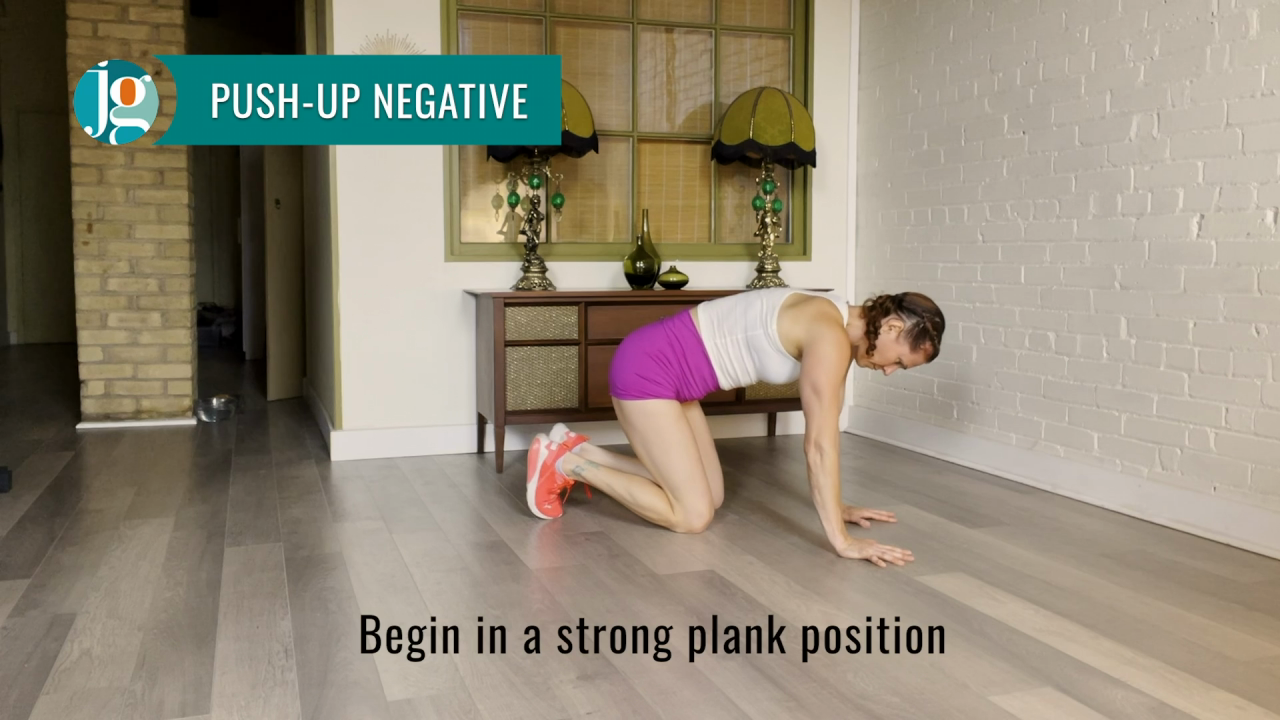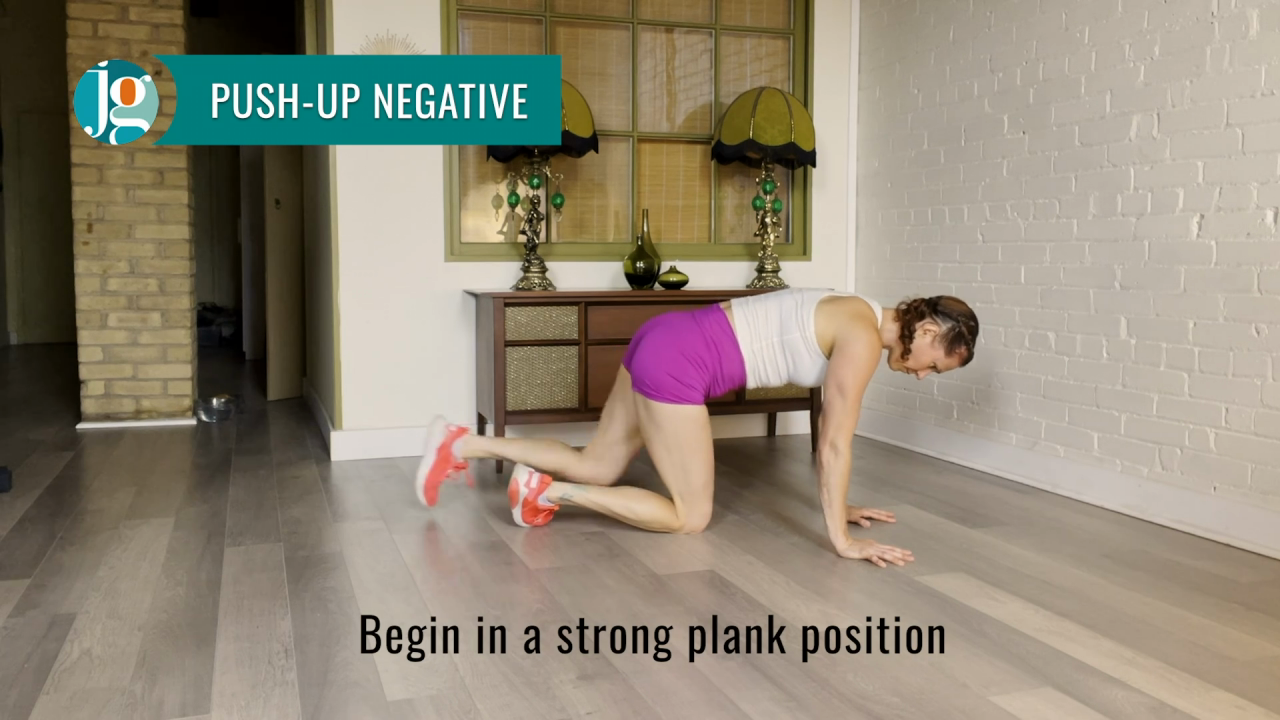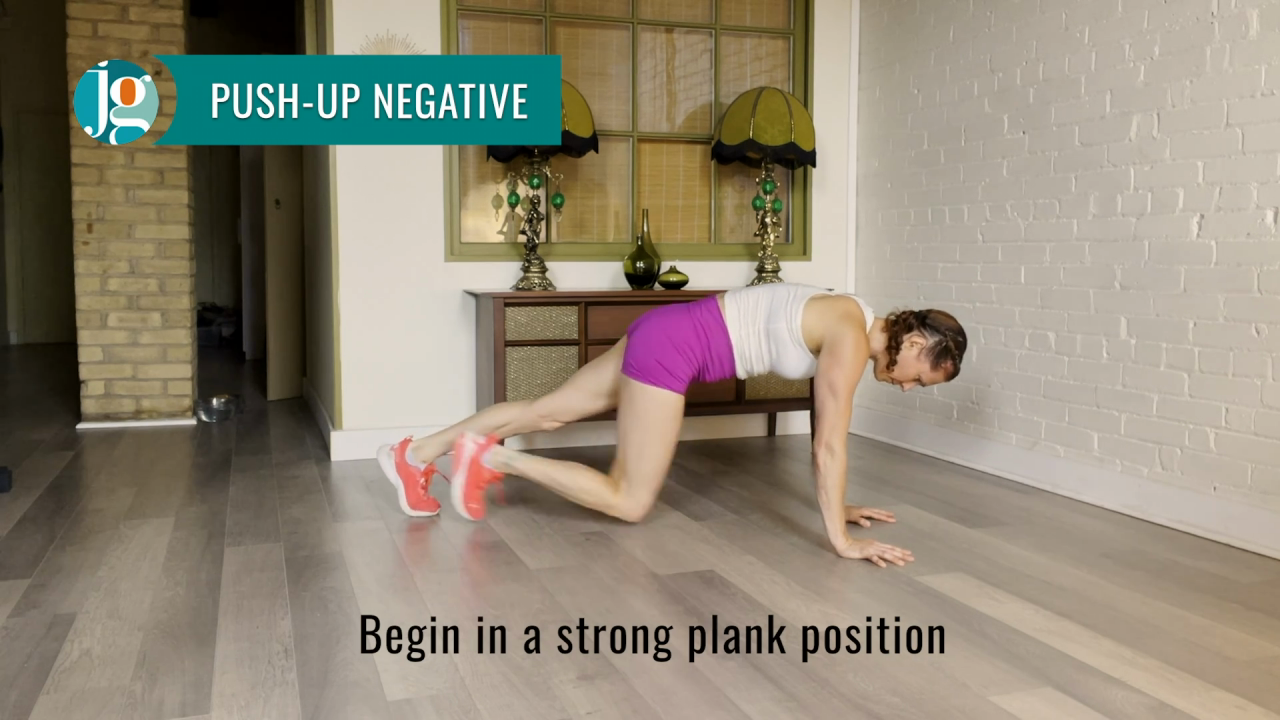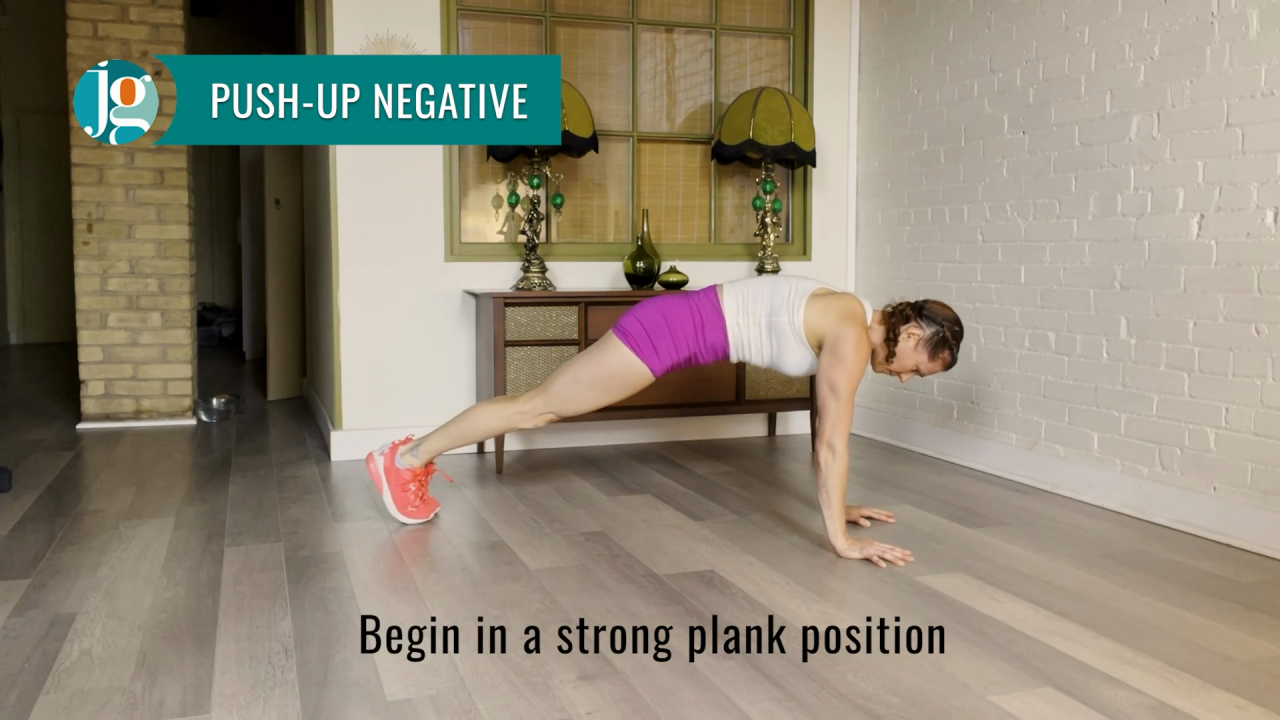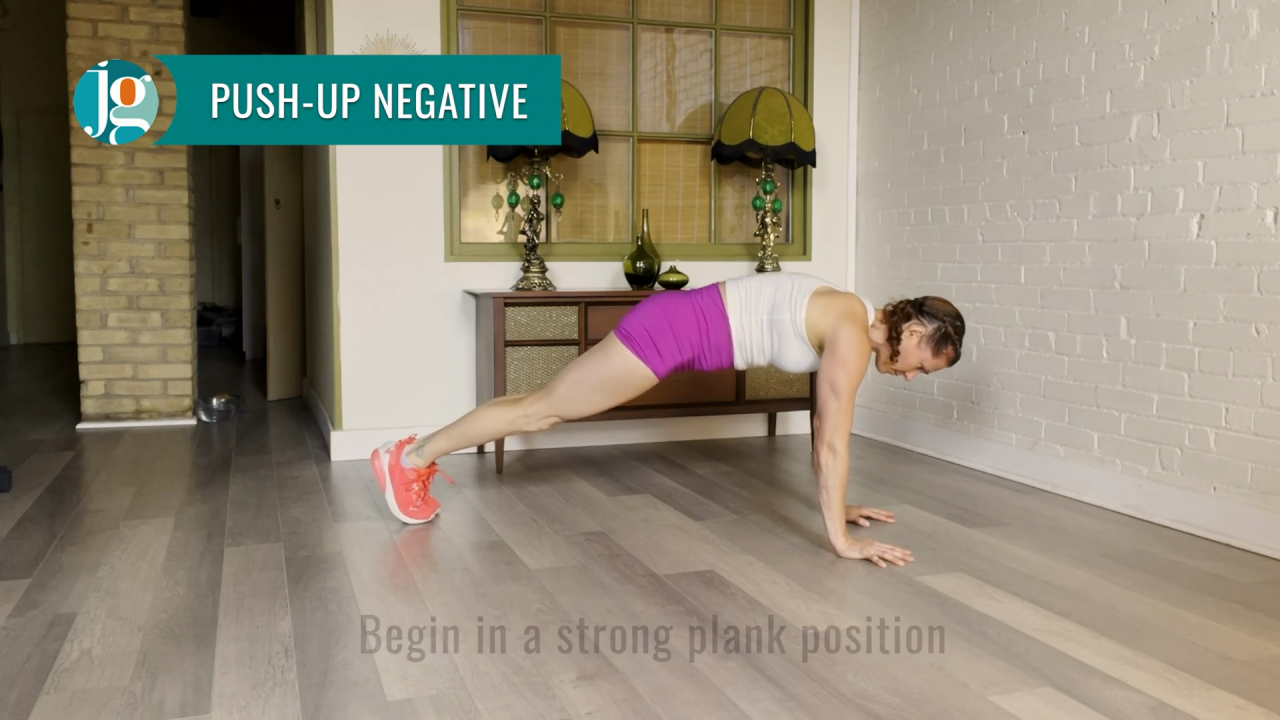
dt=1s
person 1, frame 1
left shoulder: (843, 328)
right shoulder: (830, 335)
left elbow: (827, 429)
right elbow: (820, 444)
left wrist: (837, 506)
right wrist: (842, 540)
left hip: (663, 367)
right hip: (644, 369)
left knee: (709, 497)
right knee: (693, 516)
left ankle: (578, 450)
right ankle: (565, 464)
person 1, frame 2
left shoulder: (854, 322)
right shoulder: (865, 336)
left elbow: (831, 429)
right elbow: (835, 445)
left wrist: (840, 506)
right wrist: (841, 539)
left hip: (668, 341)
right hip: (677, 364)
left knee: (598, 472)
right knee: (690, 517)
left ankle: (461, 444)
right ankle: (548, 492)
person 1, frame 3
left shoulder: (854, 328)
right shoulder: (851, 336)
left elbow: (826, 433)
right elbow: (830, 443)
left wrist: (838, 506)
right wrist: (841, 538)
left hip: (666, 336)
right hip: (671, 346)
left knee: (547, 413)
right knee: (630, 504)
left ankle: (415, 453)
right ankle: (491, 457)
person 1, frame 4
left shoulder: (847, 323)
right shoulder: (852, 333)
left elbow: (827, 429)
right elbow: (832, 442)
left wrist: (839, 505)
right wrist: (841, 539)
left hip: (678, 326)
right hip: (669, 329)
left knee: (547, 407)
right knee: (539, 406)
left ankle: (418, 453)
right ankle: (405, 458)
person 1, frame 5
left shoulder: (849, 322)
right shoulder: (854, 334)
left elbow: (825, 428)
right elbow: (833, 441)
left wrist: (837, 504)
right wrist: (840, 538)
left hip: (679, 327)
right hip: (670, 328)
left knee: (548, 406)
right knee: (543, 409)
left ankle: (421, 452)
right ankle: (409, 458)
